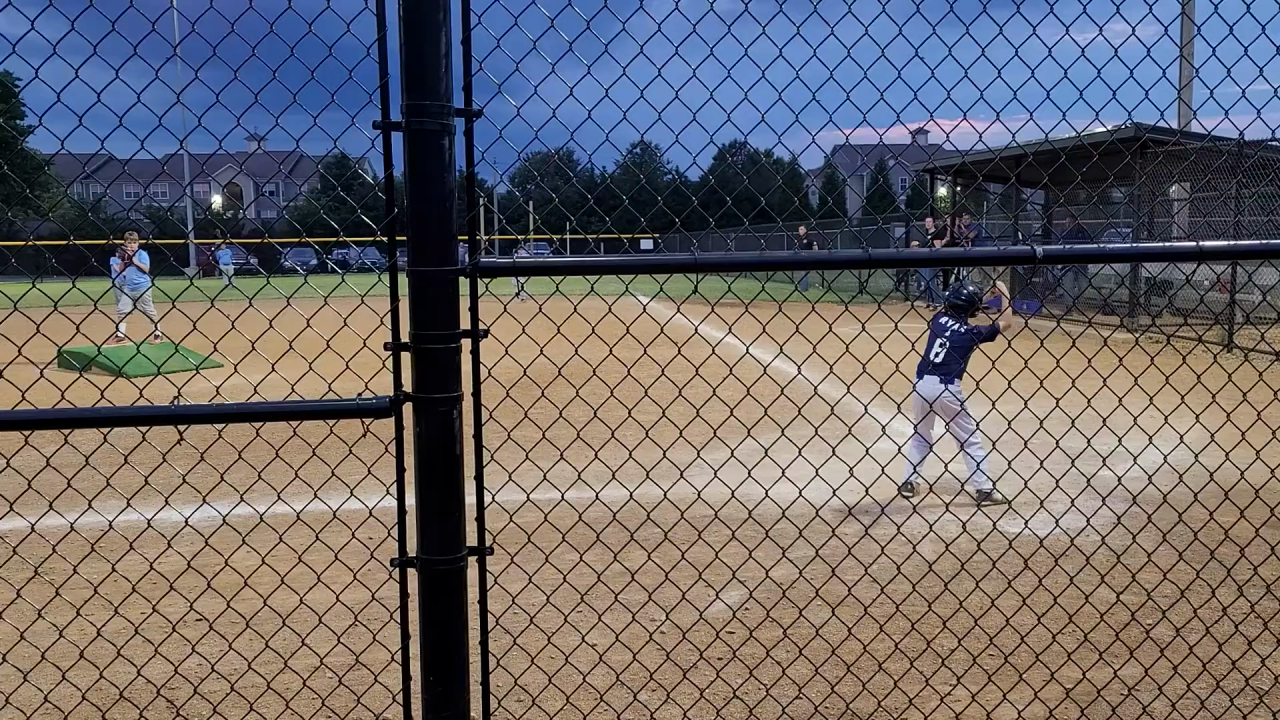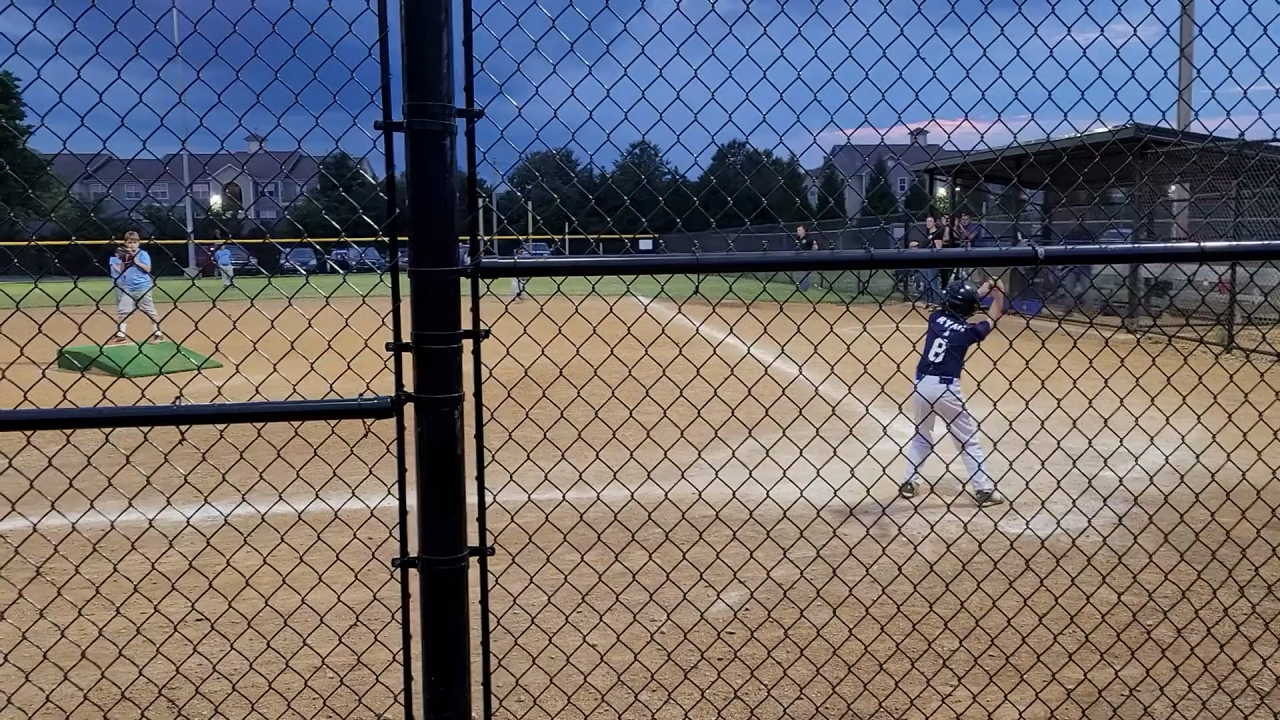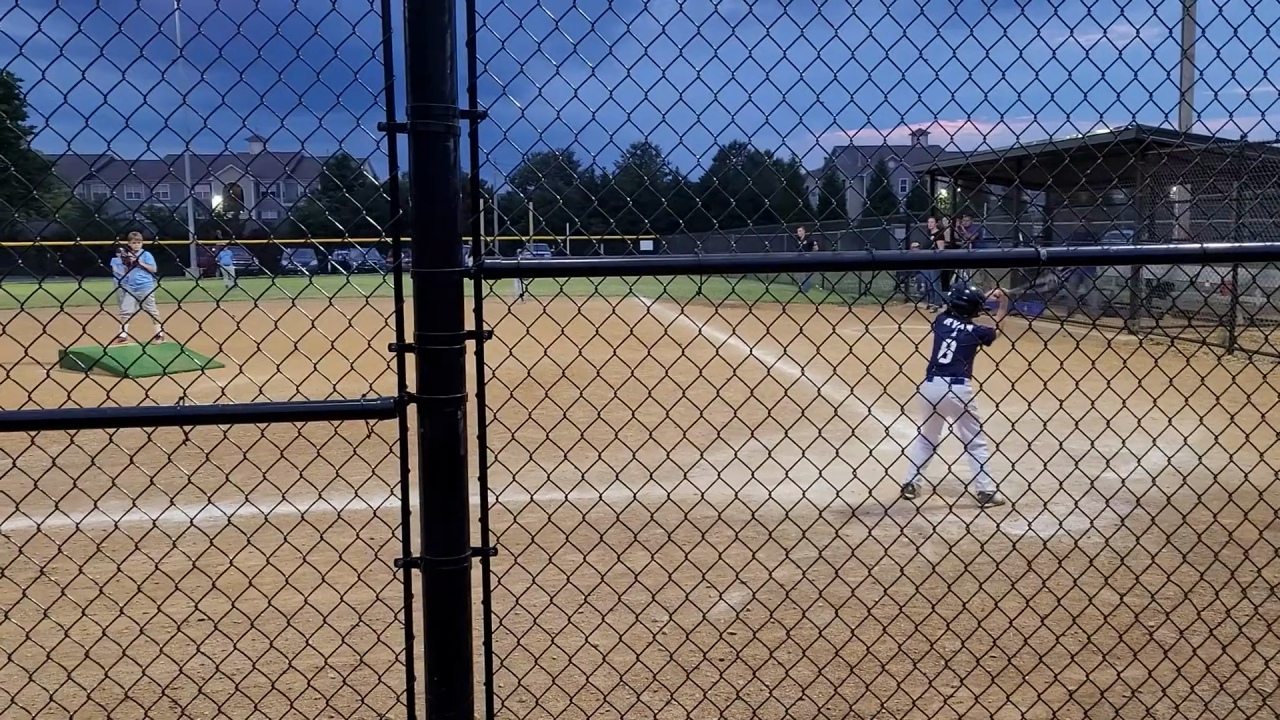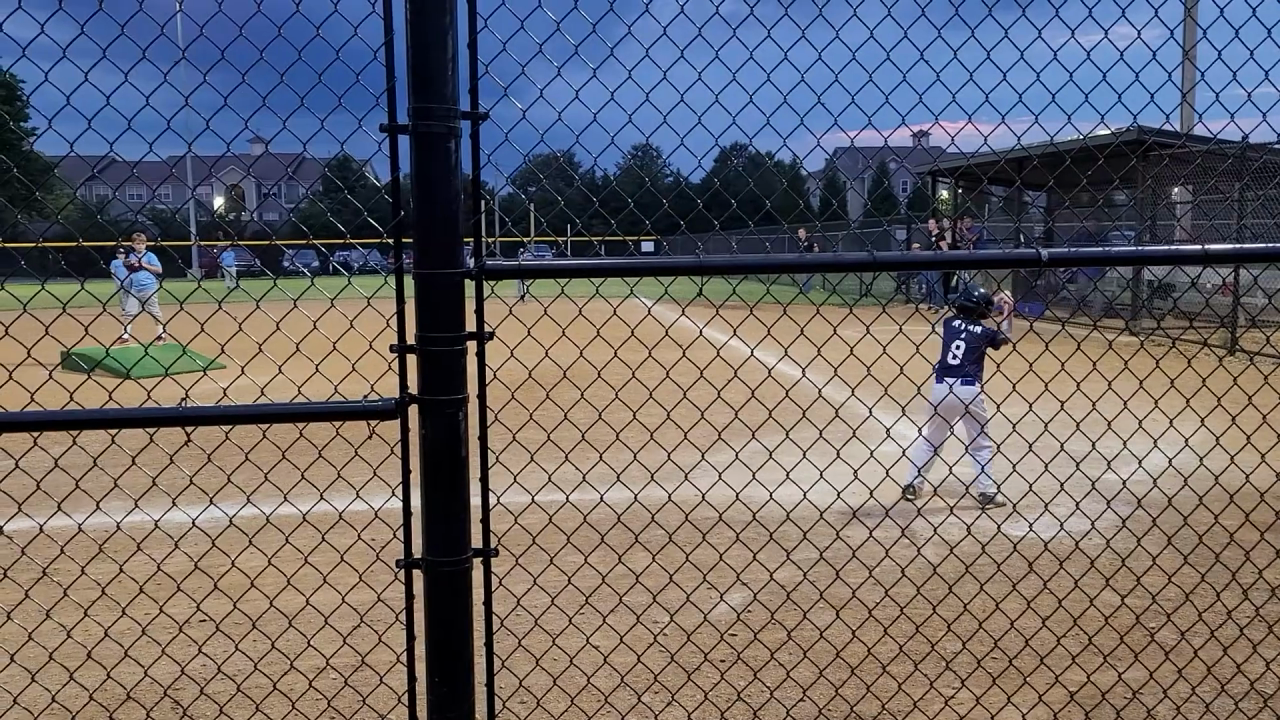
dt=0.2s
person 1, frame 1
left shoulder: (938, 318)
right shoulder: (972, 332)
left elbow: (955, 311)
right elbow: (1006, 324)
left wrist: (982, 296)
right wrist: (1005, 295)
left hip: (922, 384)
right hip: (947, 388)
left knee: (920, 436)
right knee: (970, 440)
left ankle: (908, 483)
right ankle: (984, 490)
person 1, frame 2
left shoulder: (936, 318)
right shoulder: (969, 331)
left elbow: (954, 305)
right elbow: (992, 319)
left wrist: (981, 291)
right wrist: (999, 293)
left hip: (922, 384)
right hip: (946, 388)
left knee: (920, 436)
right knee: (969, 440)
left ankle: (908, 483)
right ankle: (984, 490)
person 1, frame 3
left shoulder: (941, 320)
right shoulder: (975, 331)
left elbow: (957, 310)
right elbow: (996, 328)
left wrist: (987, 296)
right wrist: (1003, 302)
left hip: (931, 385)
right hip: (958, 388)
left knee: (926, 437)
right knee: (975, 441)
left ankle: (910, 484)
right ankle: (986, 491)
person 1, frame 4
left shoulder: (949, 323)
right shoulder: (985, 333)
left elbow: (963, 314)
right elbow: (1006, 338)
left wrist: (995, 302)
right wrist: (1007, 311)
left hip: (941, 387)
right hip: (968, 389)
left knee: (929, 438)
right knee: (981, 443)
left ankle: (912, 485)
right ankle: (987, 493)
